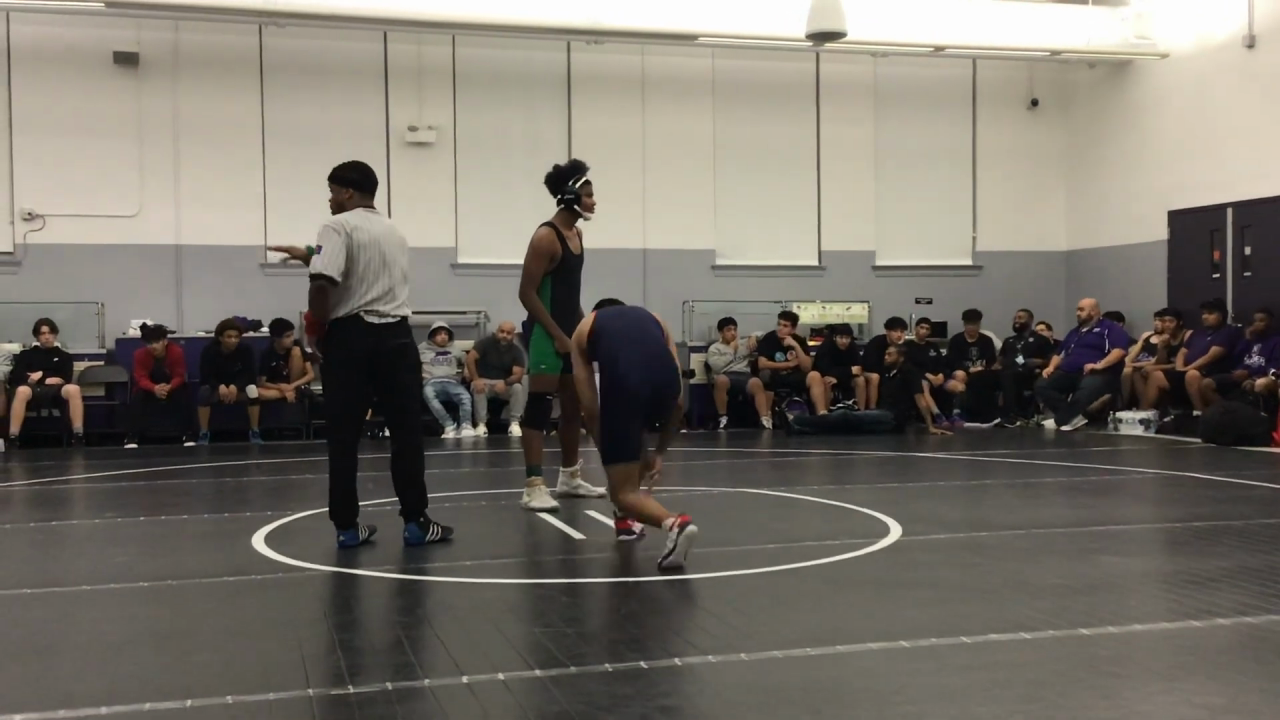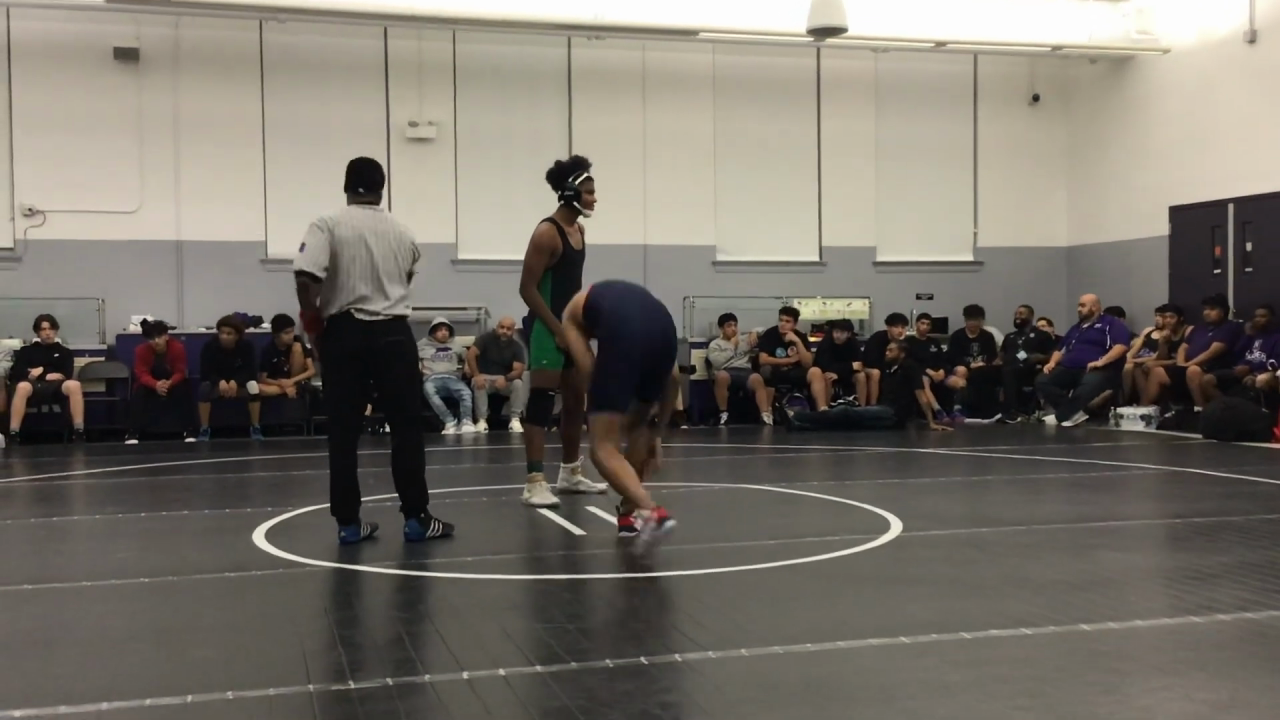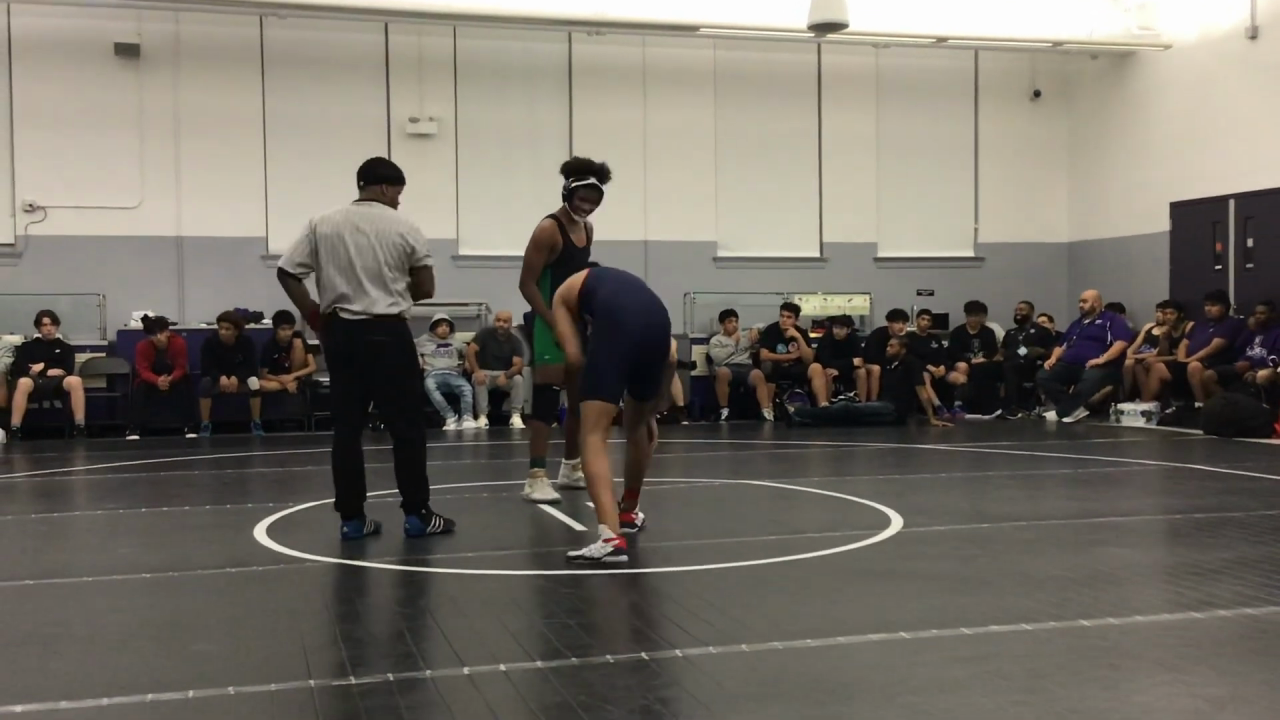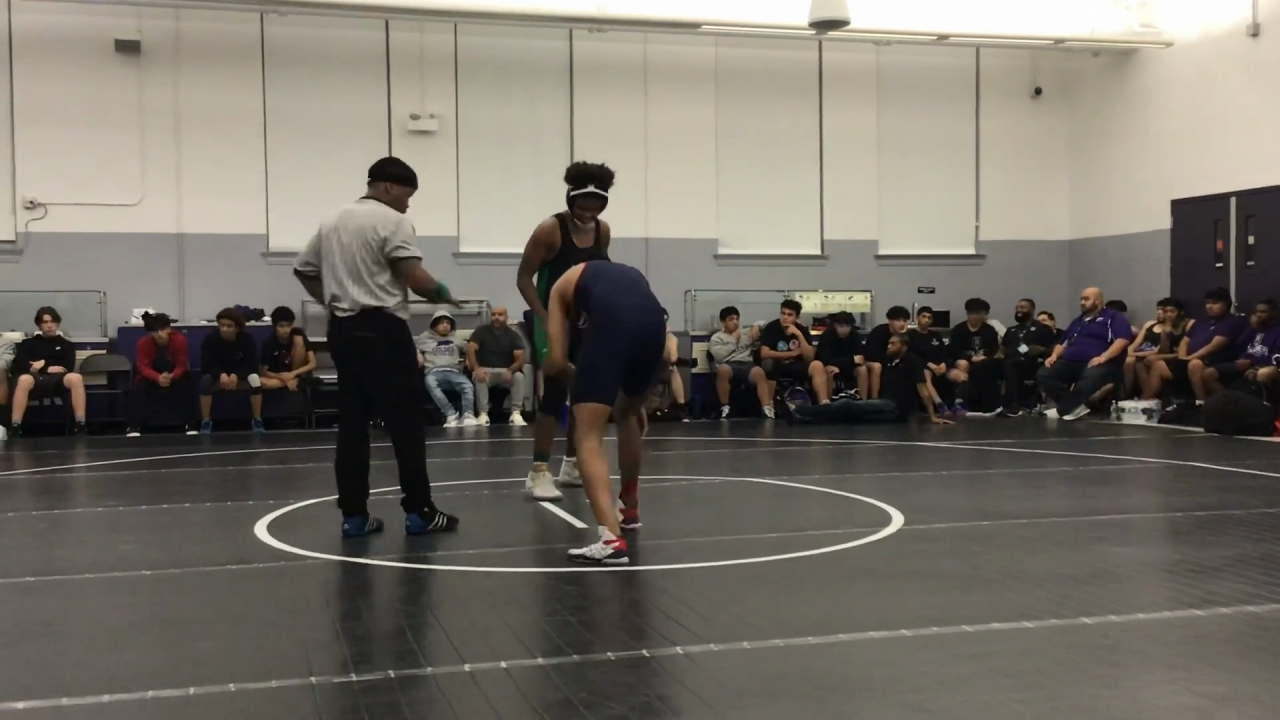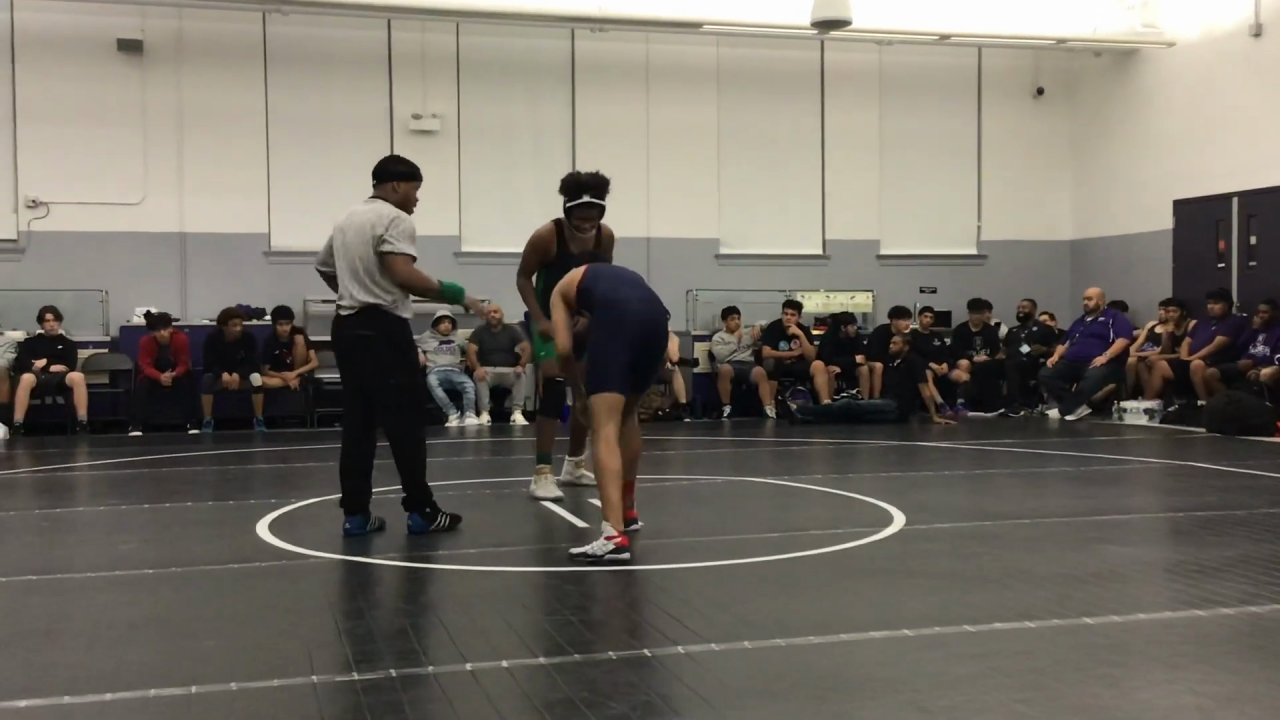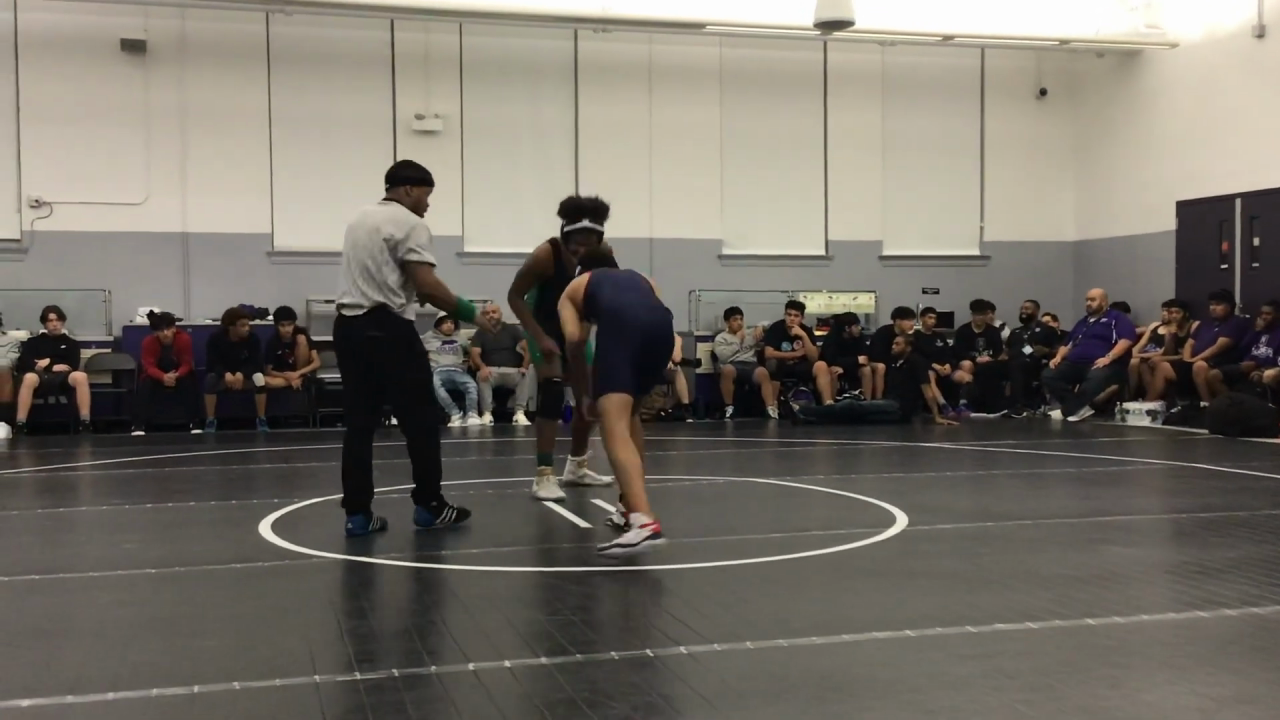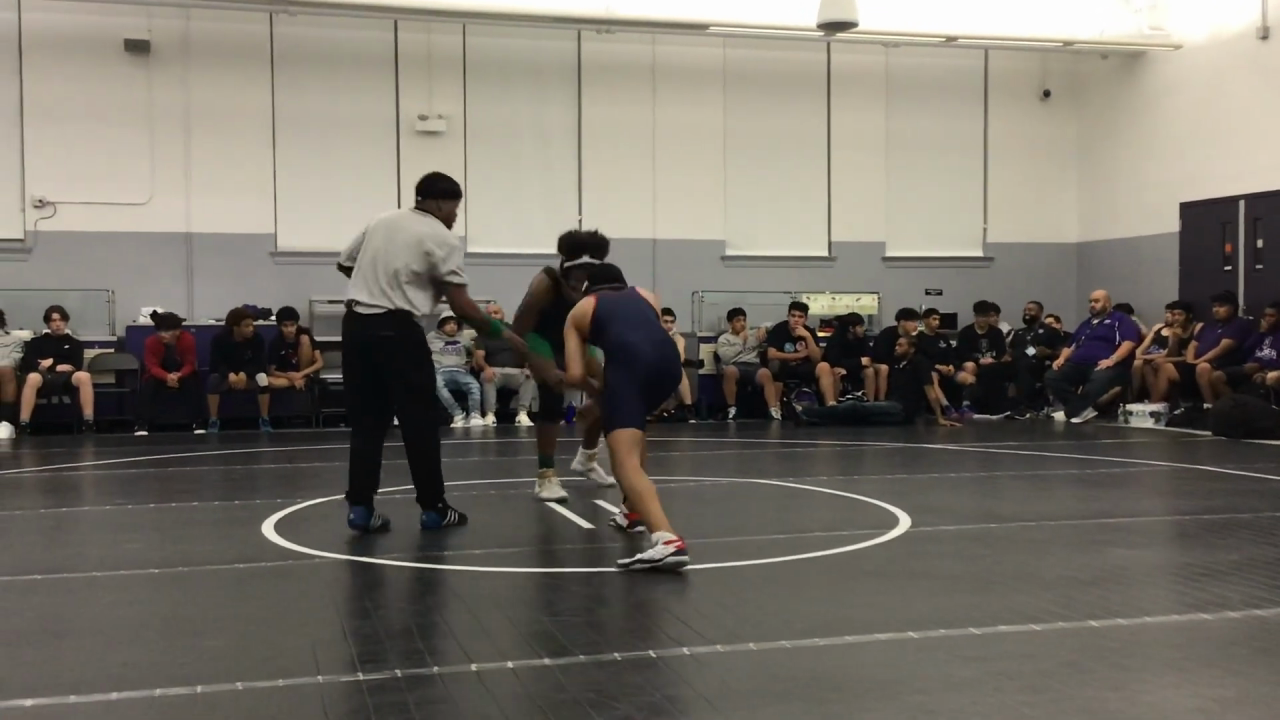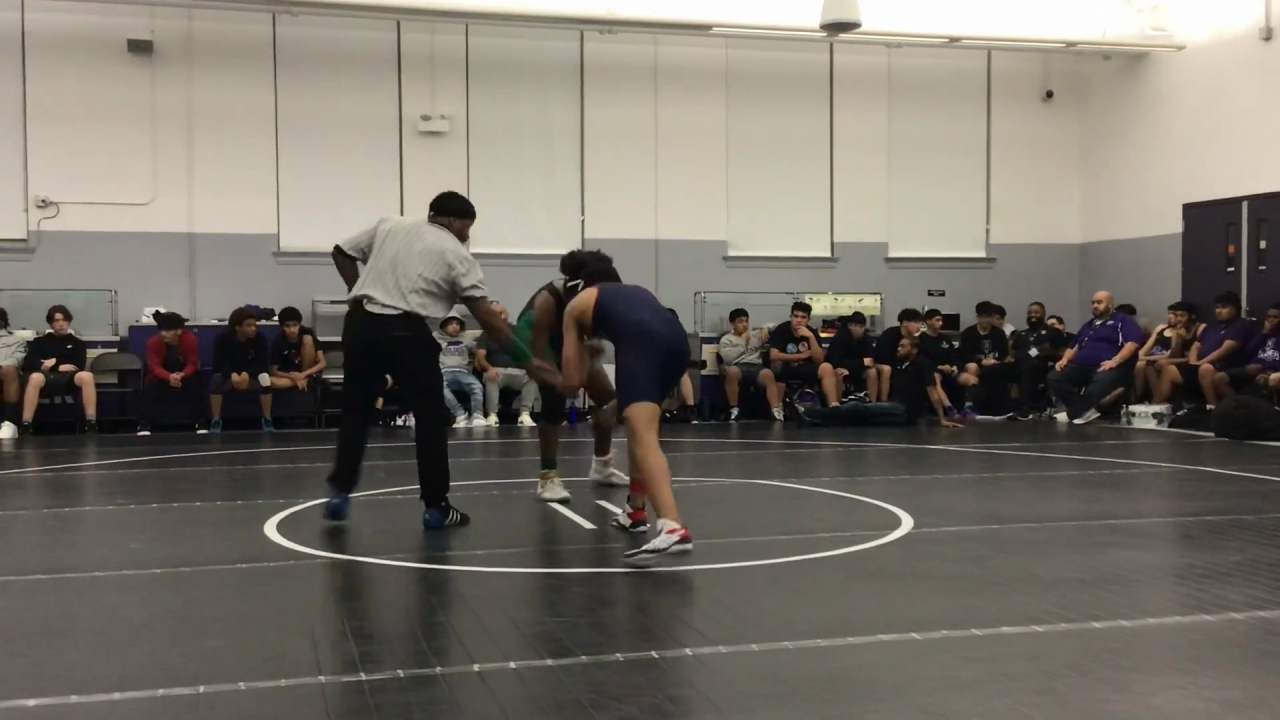
dt=0.2s
person 1, frame 1
left shoulder: (339, 227)
right shoulder: (393, 231)
left elbow: (325, 280)
left wrist: (314, 323)
right wrist: (313, 254)
left hip: (350, 336)
right hip: (396, 335)
left knee: (344, 435)
right knee: (407, 430)
left ankle: (347, 526)
right ankle: (416, 521)
person 1, frame 2
left shoulder: (328, 224)
right shoulder: (402, 231)
left elbow: (306, 278)
left wrist: (312, 320)
left hip: (344, 333)
right hip: (394, 334)
left knee: (343, 432)
right knee: (406, 427)
left ankle: (348, 522)
right ankle: (416, 518)
person 1, frame 3
left shoulder: (322, 225)
right shoulder: (404, 228)
left elbow: (287, 273)
right elbow: (426, 289)
left wrist: (312, 314)
left hip: (341, 332)
right hip: (389, 332)
left knee: (347, 427)
right knee: (406, 425)
left ankle: (352, 517)
right ankle: (417, 513)
person 1, frame 4
left shoulder: (331, 223)
right shoulder: (392, 222)
left elbow: (304, 270)
right elbow: (417, 281)
right wrist: (444, 292)
left hip: (343, 329)
right hip: (382, 329)
left knee: (353, 423)
right knee: (405, 422)
left ankle: (354, 514)
right ankle: (419, 510)
person 1, frame 5
left shoulder: (347, 221)
right shoulder: (394, 219)
left elbow: (325, 269)
right elbow: (403, 276)
right wrist: (457, 295)
left hip: (347, 326)
right hip: (383, 328)
left knee: (358, 422)
right knee: (405, 421)
left ankle: (355, 513)
right ankle: (420, 510)
person 1, frame 6
left shoulder: (360, 219)
right shoulder: (410, 225)
right elbow: (427, 287)
right wrist: (469, 313)
left hip: (348, 325)
right hip: (387, 328)
left knee: (359, 422)
right knee: (420, 417)
left ankle: (357, 513)
right ankle: (430, 504)
person 1, frame 7
left shoulder: (380, 222)
right shoulder: (442, 240)
left elbow: (345, 264)
right elbow: (462, 306)
right wrist: (501, 332)
left hip: (356, 324)
right hip: (397, 330)
left knee: (366, 421)
right knee: (418, 421)
left ankle: (361, 507)
right ankle: (433, 507)
person 1, frame 8
left shoulder: (389, 225)
right shoulder: (456, 254)
left elbow: (342, 253)
right elbow: (487, 317)
right wrist: (526, 358)
left hip: (362, 323)
right hip: (406, 332)
left knee: (356, 411)
right knee: (430, 417)
left ankle: (339, 493)
right ankle: (436, 506)
person 2, frame 1
left shoulder: (576, 234)
right shoulder: (545, 237)
right elbow: (527, 292)
left wrist: (582, 323)
right wrist: (556, 334)
left hip: (571, 330)
right hip: (547, 333)
left knee: (574, 405)
right knee: (540, 406)
left ankle: (569, 476)
right ankle: (533, 486)
person 2, frame 2
left shoulder: (579, 230)
right shoulder: (546, 233)
right elbow: (527, 288)
right wrist: (557, 329)
right hip: (548, 329)
left knee: (576, 401)
right knee: (542, 402)
left ankle: (570, 473)
right ankle: (534, 483)
person 2, frame 3
left shoulder: (587, 229)
right shoulder: (548, 229)
right elbow: (527, 284)
right wrist: (555, 325)
right hip: (549, 324)
left knee: (581, 397)
right knee: (547, 397)
left ankle: (571, 468)
right ankle: (536, 478)
person 2, frame 4
left shoulder: (602, 231)
right shoulder: (550, 230)
right elbow: (524, 277)
right wrist: (544, 319)
right hip: (553, 319)
right knee: (555, 391)
left ankle: (572, 466)
right ankle: (539, 472)
person 2, frame 5
left shoulder: (605, 237)
right shoulder: (546, 235)
right elbow: (523, 278)
left wrist: (590, 314)
right wrist: (538, 319)
left hip: (582, 321)
right hip: (550, 320)
right knee: (554, 390)
left ankle: (574, 466)
right ankle: (542, 474)
person 2, frame 6
right shoulder: (544, 255)
right elbow: (515, 297)
right wrist: (538, 337)
right hip: (544, 326)
right knee: (552, 390)
left ankle: (577, 466)
right ankle: (544, 475)
person 2, frame 7
right shoulder: (544, 284)
right elbow: (518, 333)
right wrist: (546, 370)
right hip: (537, 331)
right knee: (552, 391)
left ankle: (586, 459)
right ankle: (545, 477)
person 2, frame 8
right shoulder: (548, 302)
right elbow: (538, 360)
right wrist: (560, 382)
right hip: (535, 332)
left knee: (607, 395)
right knee: (554, 395)
left ankle: (602, 466)
right ankle: (548, 477)
person 3, frame 1
left shoulder: (586, 326)
right shoulder: (652, 318)
left elbow: (589, 406)
left wrist: (606, 449)
right wrist: (659, 451)
left hip: (624, 382)
right hip: (664, 378)
left knee: (623, 493)
left ankle: (673, 523)
right ankle: (629, 517)
person 3, frame 2
left shoulder: (574, 309)
right shoulder: (639, 294)
left elbow: (589, 370)
right elbow: (672, 376)
right wrist: (656, 432)
left hip: (622, 334)
right hip: (664, 330)
left knee: (603, 449)
right knee: (637, 424)
left ankle: (651, 512)
right ankle: (630, 512)
person 3, frame 3
left shoulder: (567, 291)
right shoulder: (626, 282)
left elbow: (575, 359)
right elbow: (671, 360)
left wrist: (581, 384)
right wrist: (652, 413)
left hip: (617, 326)
right hip: (657, 323)
left knee: (592, 437)
right knee: (637, 423)
left ankle: (611, 537)
right ankle: (628, 512)
person 3, frame 4
left shoulder: (566, 283)
right shoulder: (632, 274)
left elbow: (557, 362)
right elbow: (663, 357)
right wrist: (638, 402)
left hip: (611, 324)
right hip: (653, 323)
left knee: (588, 437)
right knee: (628, 415)
left ankle: (611, 539)
right ankle: (629, 508)
person 3, frame 5
left shoulder: (566, 285)
right shoulder: (629, 276)
left elbow: (564, 350)
left wrist: (583, 385)
left hip: (615, 319)
right hip: (655, 316)
left knee: (605, 430)
right knee: (627, 415)
left ankle: (614, 535)
right ankle: (627, 511)
person 3, frame 6
left shoulder: (574, 289)
right shoulder: (639, 278)
left elbow: (574, 338)
left wrist: (585, 395)
left hip: (620, 325)
right hip: (660, 323)
left knee: (615, 430)
right knee: (628, 415)
left ankle: (644, 523)
right ankle: (631, 507)
person 3, frame 7
left shoulder: (580, 309)
right shoulder: (645, 296)
left elbow: (575, 376)
left wrist: (592, 388)
left hip: (628, 361)
right hip: (668, 360)
left knee: (626, 462)
right knee: (633, 427)
left ankle: (667, 540)
right ankle: (634, 511)
person 3, frame 8
left shoulder: (577, 303)
right shoulder: (641, 291)
left elbow: (571, 383)
left wrist: (582, 352)
left hip: (641, 342)
right hip: (678, 339)
left knee: (644, 439)
right knee: (641, 426)
left ankle: (672, 528)
right ankle: (636, 509)
